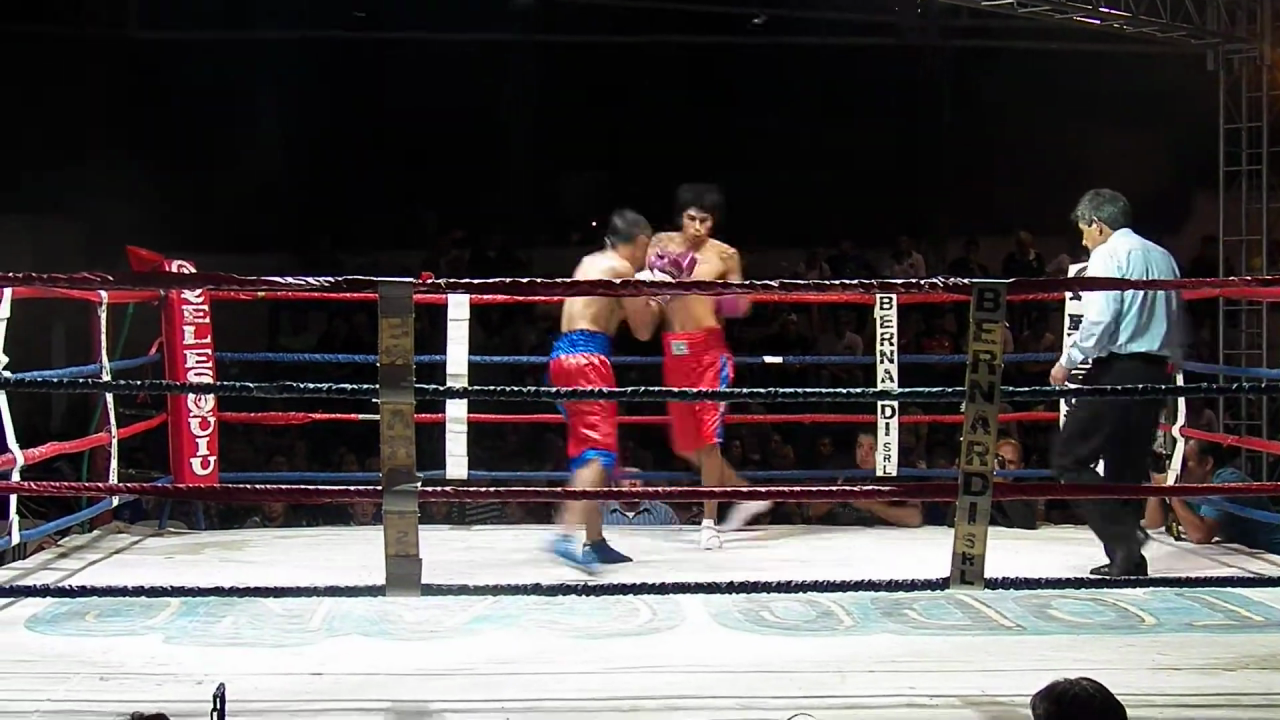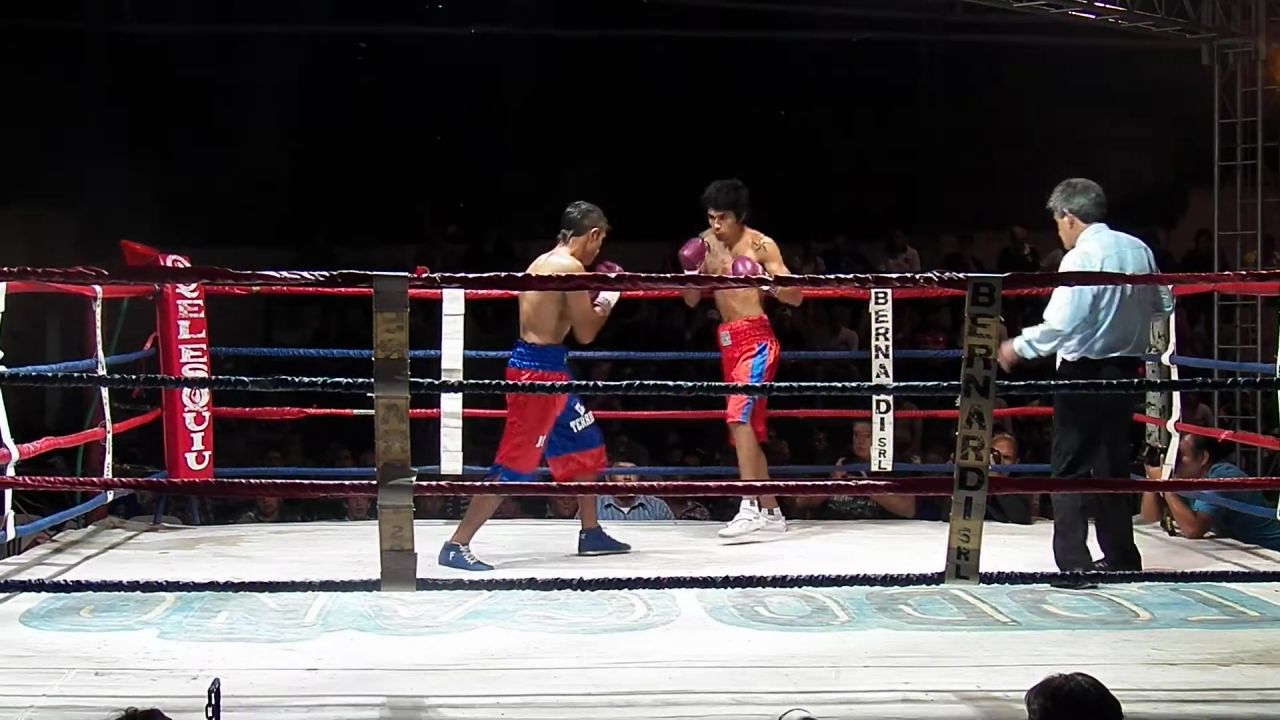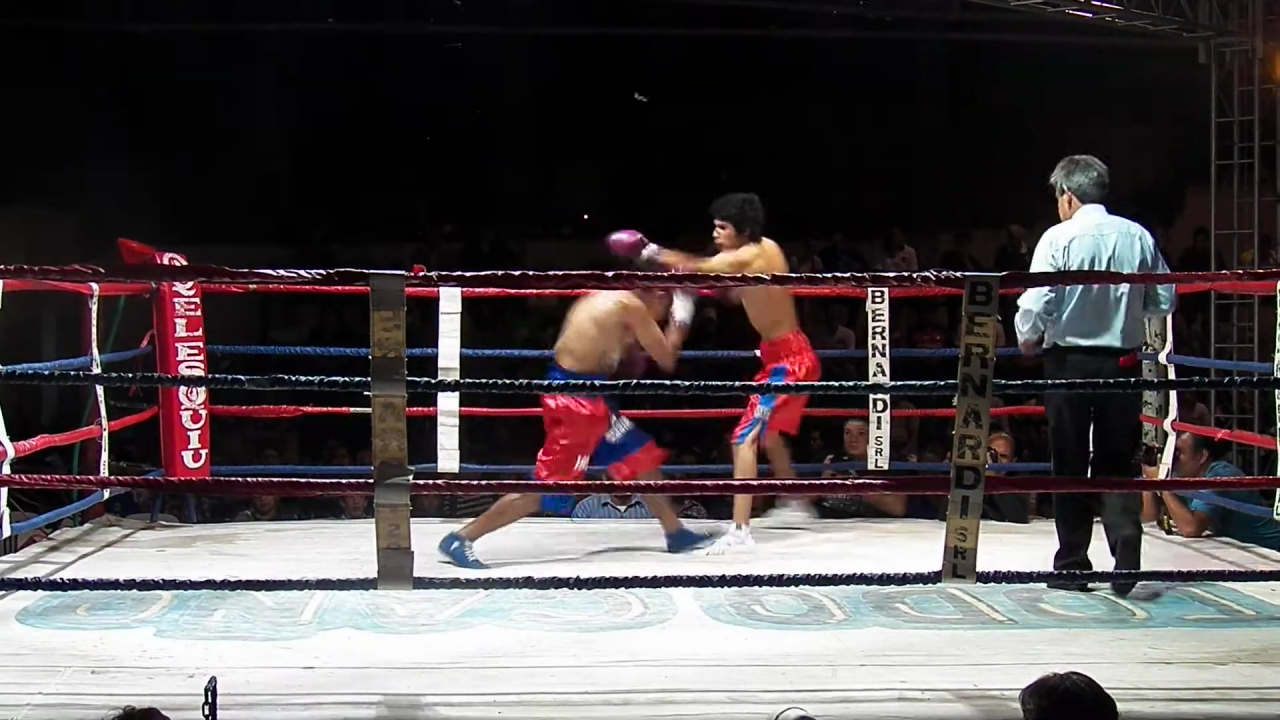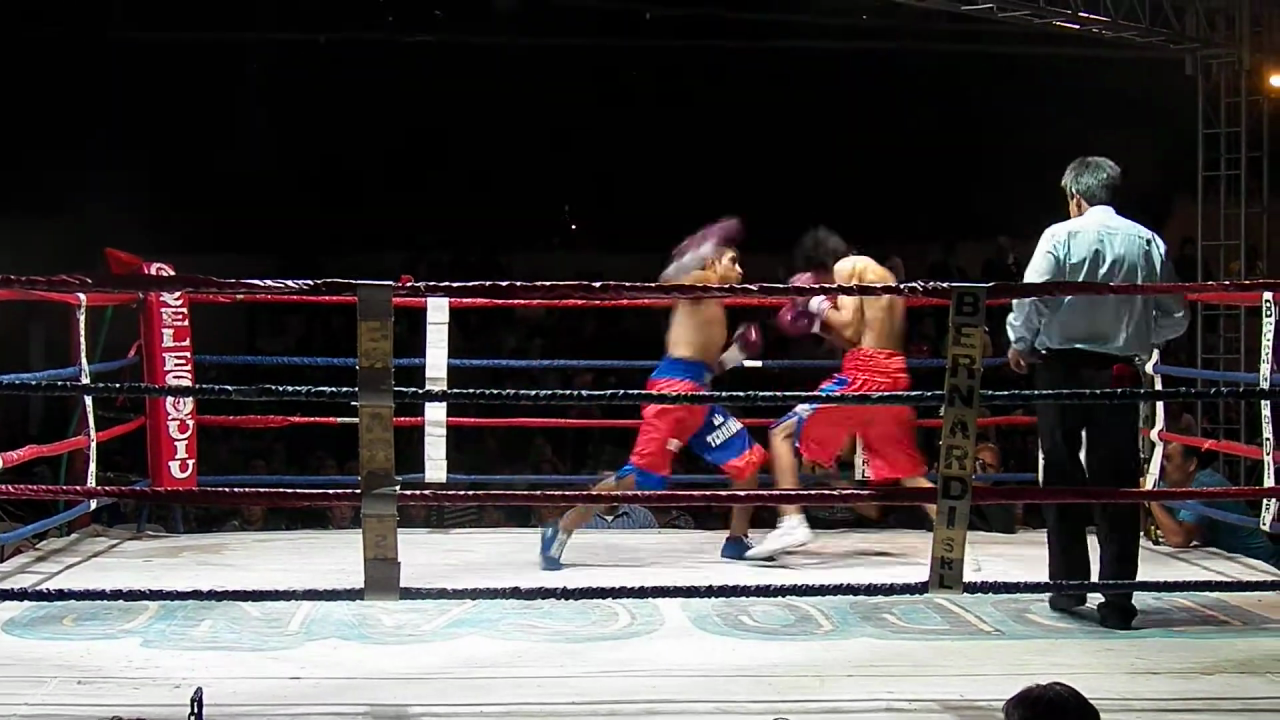
dt=0.4s
person 1, frame 1
left shoulder: (1109, 255)
right shoulder: (1162, 257)
left elbow: (1099, 319)
right elbow: (1174, 323)
left wrist: (1066, 362)
right wrist: (1166, 367)
left hip: (1116, 372)
right hip: (1154, 372)
left knee: (1069, 458)
right knee: (1128, 467)
left ankle: (1121, 536)
right ankle: (1125, 557)
person 1, frame 2
left shoulder: (1081, 256)
right shoulder: (1138, 249)
left elbow: (1059, 325)
right elbow: (1162, 306)
left wrist: (1018, 347)
left hip: (1086, 373)
right hip: (1127, 370)
left knee: (1069, 471)
right knee: (1113, 465)
left ankle: (1073, 560)
right ankle: (1120, 555)
person 1, frame 3
left shoulder: (1058, 238)
right shoulder: (1139, 236)
left elbow: (1035, 307)
right elbow: (1164, 301)
left wrist: (1027, 336)
left hip: (1068, 363)
right hip: (1120, 364)
left knee: (1070, 464)
right knee: (1118, 463)
left ankle: (1072, 565)
right ankle: (1126, 552)
person 1, frame 4
left shoulder: (1061, 235)
right shoulder: (1147, 242)
left elbow: (1029, 297)
right elbow: (1175, 318)
left wrist: (1020, 343)
left hip: (1062, 370)
right hip: (1118, 374)
left knee: (1063, 478)
right knee: (1117, 485)
left ankle: (1068, 583)
right ankle: (1117, 599)
person 2, frame 1
left shoulder: (725, 256)
right shoulder: (662, 244)
left elbow: (741, 305)
left wrist: (737, 305)
left hip: (710, 351)
right hip: (675, 352)
left knee: (708, 437)
right knee: (687, 443)
left ankle: (709, 522)
person 2, frame 2
left shoulder: (762, 245)
right shoulder: (705, 242)
left elbow: (796, 296)
right elbow: (690, 300)
left wrist: (764, 278)
right wrist: (691, 270)
left hip: (755, 339)
right hip: (728, 342)
left knee: (739, 415)
right knee: (747, 430)
left ankle: (749, 507)
right ankle: (771, 512)
person 2, frame 3
left shoulder: (750, 255)
right shoulder: (764, 250)
left elbow: (698, 268)
left wrist: (647, 250)
left hip: (787, 358)
right hip: (788, 354)
left knee: (745, 438)
right knee: (768, 432)
left ankle: (739, 531)
right ankle: (795, 501)
person 2, frame 4
left shoulder: (846, 267)
right shoulder: (882, 274)
left elbow: (847, 326)
left wrist: (814, 302)
right wrist: (812, 323)
left hip: (863, 373)
right hip: (894, 374)
left knee: (782, 435)
right knee: (906, 471)
left ankle: (791, 523)
person 3, frame 1
left shoulder: (590, 262)
right shoulder: (621, 268)
right elbow: (643, 330)
left hip: (564, 356)
right hip: (586, 357)
left knee: (587, 448)
right knee: (598, 450)
left ankle: (594, 543)
right ankle: (567, 537)
person 3, frame 2
left shoulder: (544, 262)
right shoulder: (570, 267)
right elbow: (586, 332)
left wrist: (593, 296)
right wrist: (610, 296)
left hip: (545, 366)
right hip: (538, 369)
left knee: (587, 446)
right knee: (514, 466)
left ankle: (591, 532)
right ankle: (456, 546)
person 3, frame 3
left shoulder: (599, 301)
right shoulder: (631, 306)
right elbow: (666, 358)
right wrist: (681, 316)
left hip: (586, 397)
right hip: (576, 399)
left knee: (641, 455)
left ankle: (676, 533)
right ankle: (461, 539)
person 3, frame 4
left shoulder: (714, 303)
right shoulder: (697, 282)
right elbow: (669, 277)
left wrist: (735, 354)
right wrist: (694, 254)
left hip: (696, 392)
right hip: (674, 386)
left knee: (749, 461)
right knee: (642, 473)
left ankle: (738, 540)
right ankle: (561, 529)
